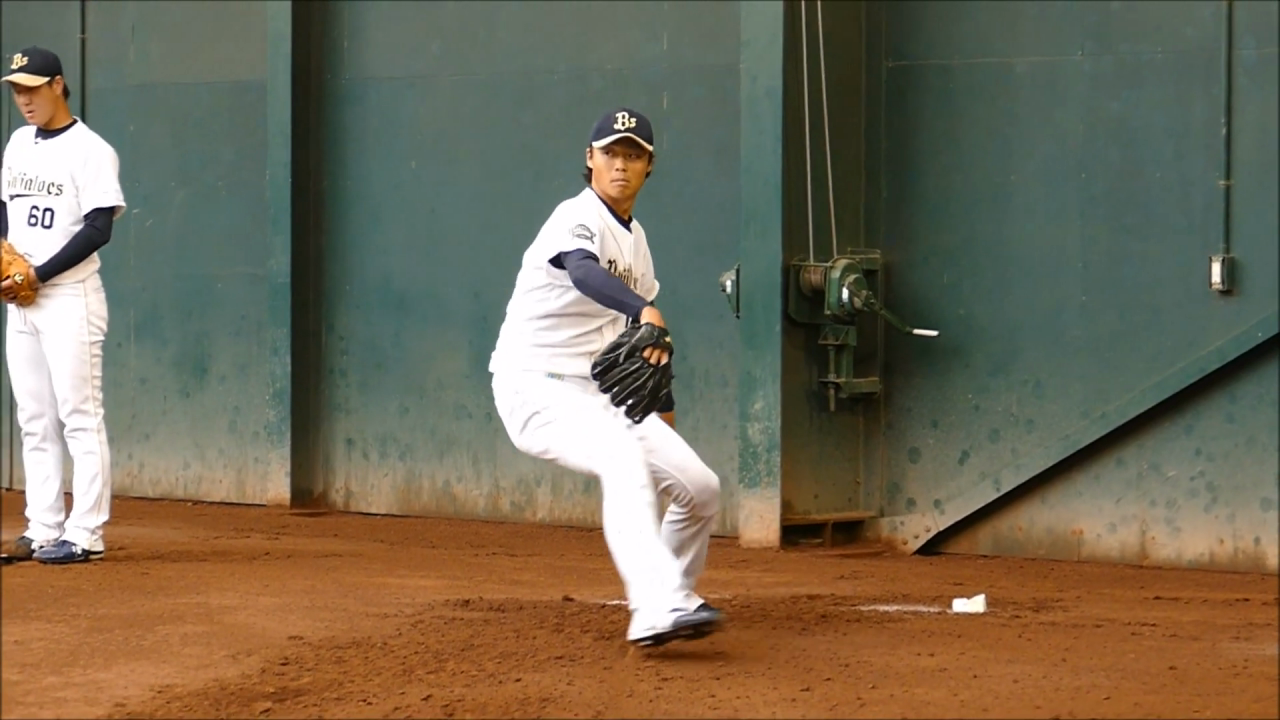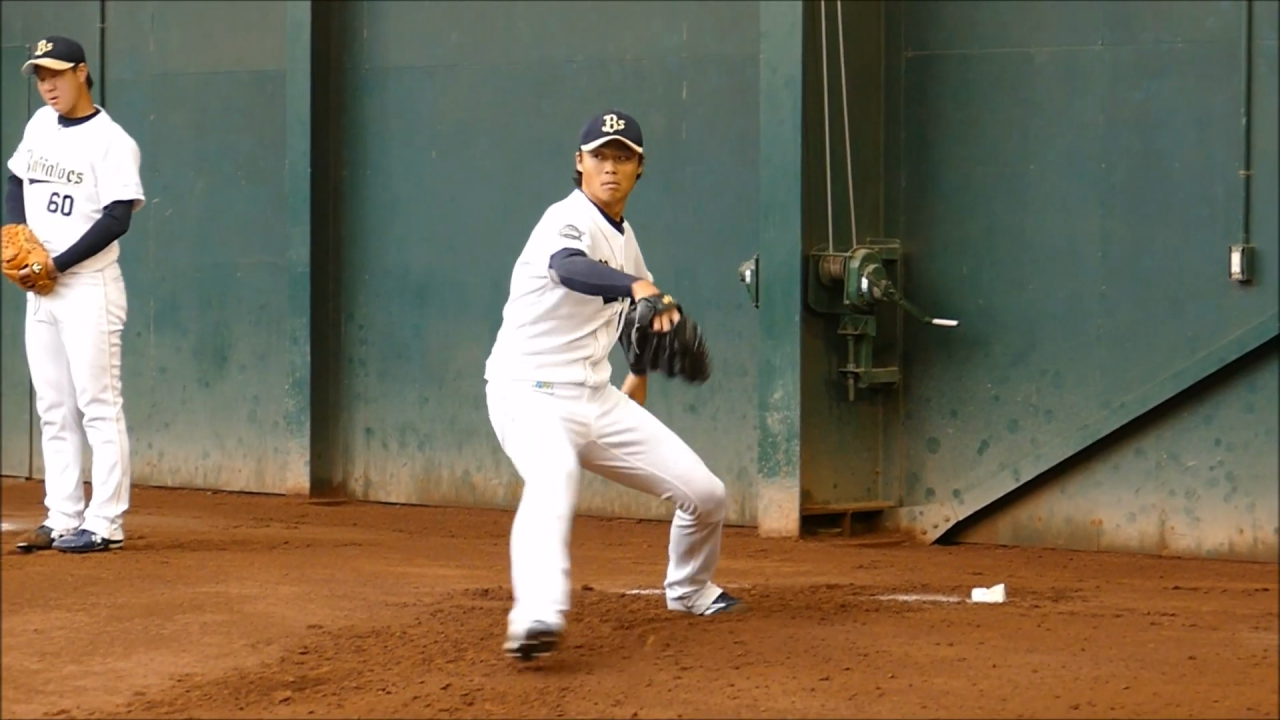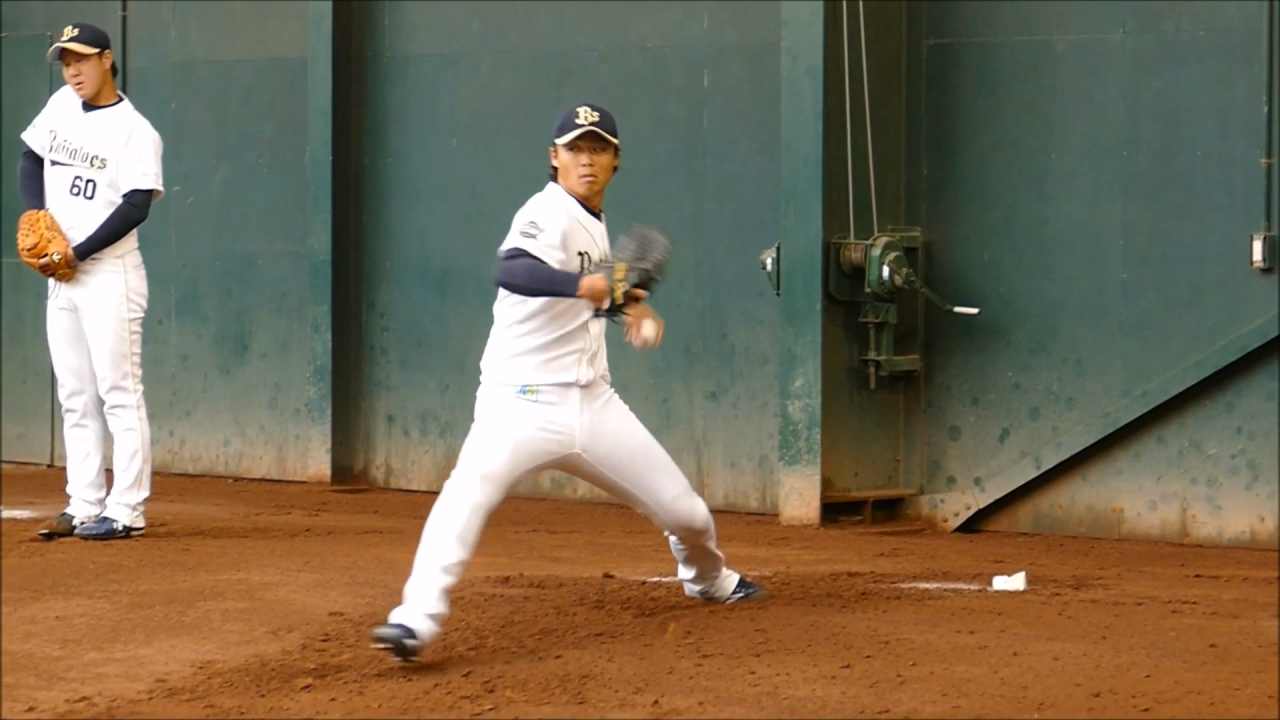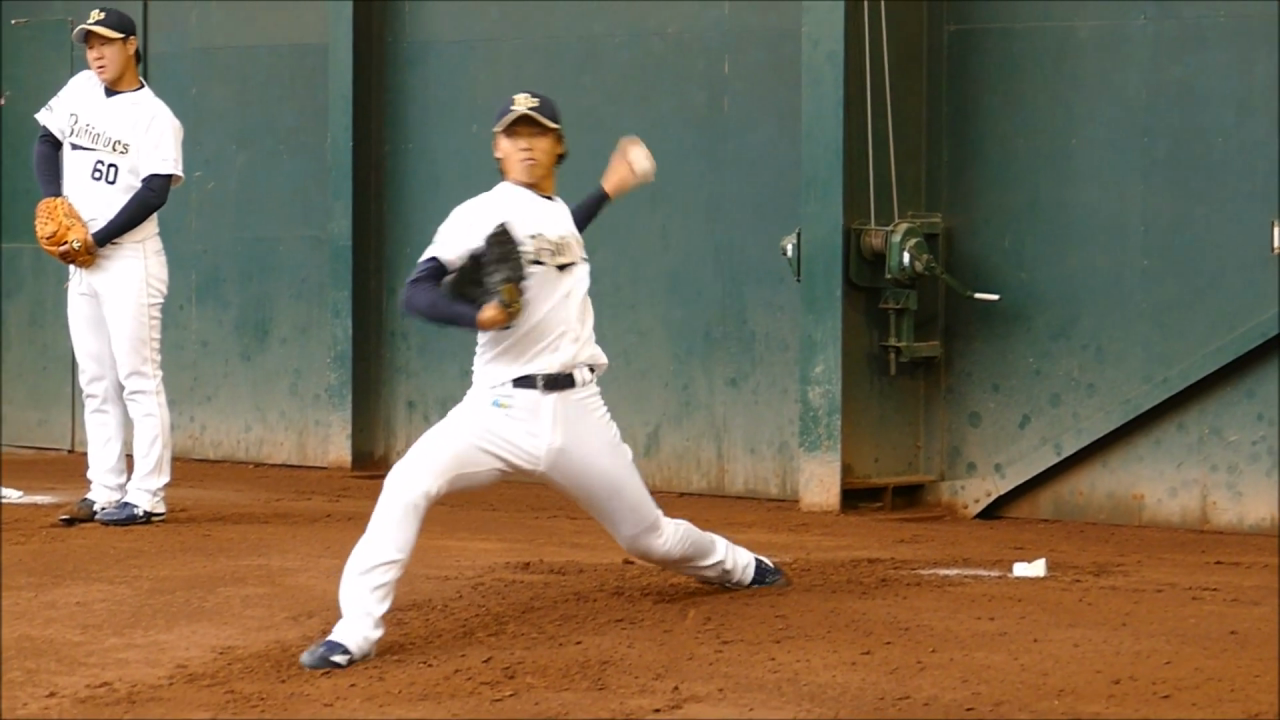
dt=0.3s
person 1, frame 1
left shoulder: (634, 237)
right shoulder: (575, 218)
left elbow: (642, 315)
right elbow: (584, 273)
left wrist: (663, 405)
right wrist: (644, 311)
left hip: (596, 392)
right hip: (532, 388)
left knee: (700, 486)
right knee: (627, 462)
left ankle: (672, 599)
right ankle: (653, 611)
person 1, frame 2
left shoulder: (623, 236)
right shoulder: (566, 220)
right elbow: (572, 270)
left wrist: (638, 373)
right wrist: (637, 286)
left hip: (599, 398)
right hip: (530, 395)
left knee: (706, 493)
right knee: (555, 475)
left ankle: (690, 590)
right ankle: (537, 617)
person 1, frame 3
left shoulder: (593, 224)
right shoulder: (546, 212)
right elbow: (510, 272)
left wrist: (617, 300)
right wrist: (581, 286)
left hip: (593, 403)
right hip: (522, 400)
left knee: (685, 512)
right knee: (474, 484)
left ankle: (711, 579)
right ankle: (415, 619)
person 1, frame 4
left shoulder: (560, 215)
right shoulder: (484, 212)
right elbow: (418, 292)
left wrist: (604, 193)
right wrist: (477, 316)
left hip: (576, 408)
right hip: (501, 406)
left knee: (649, 537)
right knee: (409, 484)
left ankle: (731, 563)
right ankle: (356, 630)
person 2, frame 1
left shoulder: (90, 150)
left elbow: (98, 228)
left hip: (69, 300)
left knee: (79, 418)
left ankle: (84, 535)
right ankle: (42, 530)
person 2, frame 2
left shoulder: (111, 141)
right shoulder: (40, 125)
left elbow: (116, 220)
right elbow: (15, 184)
left wrist: (57, 264)
left hip: (88, 288)
right hip: (40, 291)
left knee: (98, 407)
right knee: (54, 411)
left ankle: (104, 524)
right ankle: (62, 519)
person 2, frame 3
left shoulder: (134, 130)
right shoulder: (62, 105)
left elbow: (135, 208)
right elbow: (31, 160)
left wrist: (76, 253)
right wrist: (35, 216)
left hip: (109, 275)
right hip: (60, 278)
left knee: (118, 395)
right knee: (75, 399)
left ankle: (125, 511)
right ankle: (83, 507)
person 2, frame 4
left shoulder: (156, 115)
right shoulder: (81, 88)
left elbow: (154, 193)
right elbow: (46, 141)
left wrist: (95, 239)
right wrist: (52, 202)
left hip: (129, 261)
right hip: (81, 264)
left knee: (138, 381)
right knee: (96, 384)
left ankle: (146, 496)
right ankle: (104, 492)
